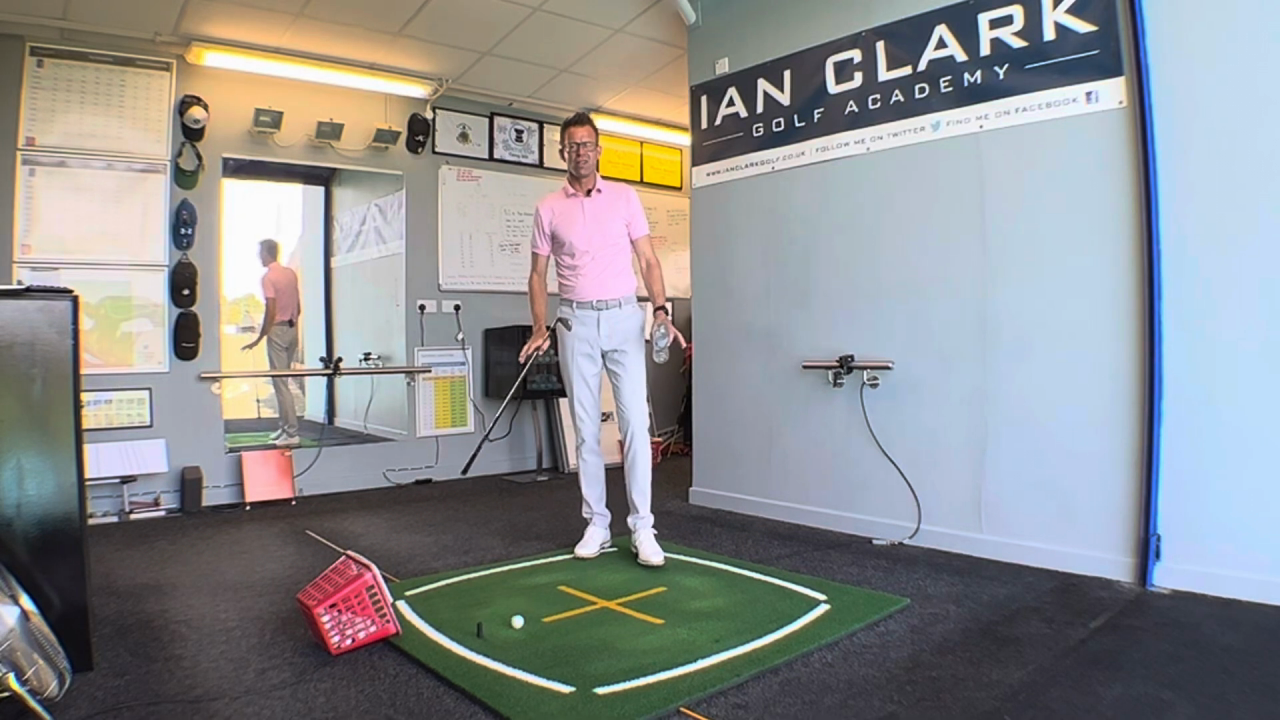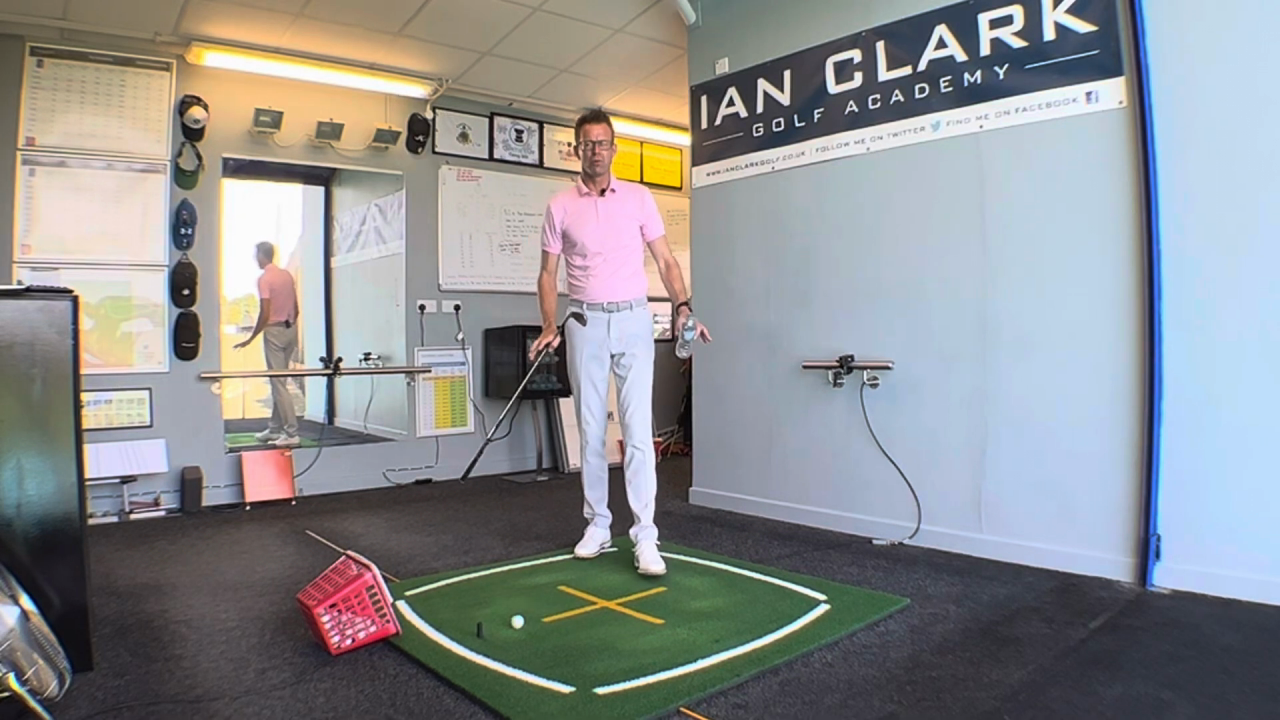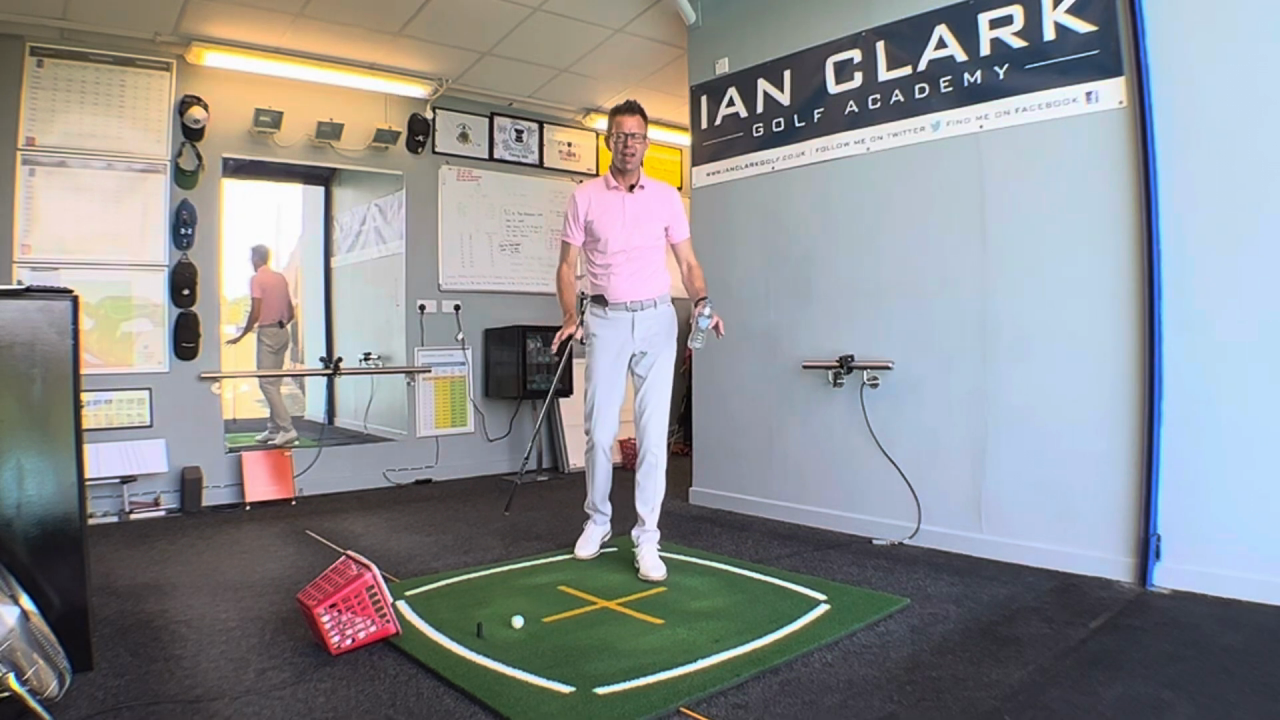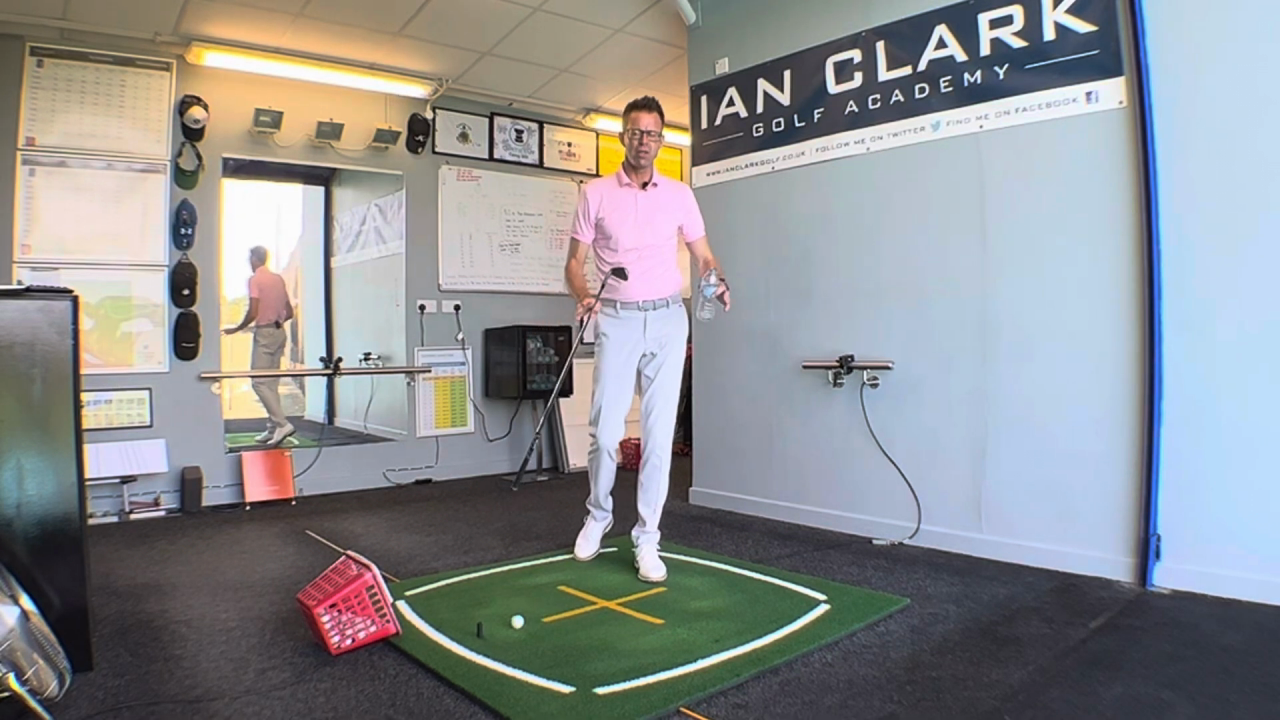
dt=0.4s
person 1, frame 1
left shoulder: (625, 196)
right shoulder: (548, 208)
left elbow: (648, 260)
right elbow: (538, 275)
left wrist: (661, 311)
right wrist: (540, 327)
left hip: (623, 317)
right hip: (575, 322)
left knee: (636, 422)
right knee: (585, 427)
left ankle: (642, 525)
right ankle: (596, 523)
person 1, frame 2
left shoulder: (639, 197)
right shoulder: (559, 205)
left elbow: (665, 259)
right elbow: (548, 273)
left wrist: (683, 306)
right wrist: (549, 325)
left hip: (633, 319)
right hip: (585, 323)
left knee: (638, 429)
right knee: (591, 431)
left ankle: (645, 537)
right ankle: (597, 524)
person 1, frame 3
left shoulder: (666, 196)
right shoulder: (584, 196)
left elbow: (687, 262)
right elbow: (567, 266)
left wrist: (703, 304)
right wrist: (570, 316)
left hip: (656, 320)
right hip: (606, 321)
left knee: (653, 433)
right knee: (600, 430)
left ankle: (646, 540)
right ankle: (598, 519)
person 1, frame 4
left shoulder: (679, 194)
right shoulder: (595, 193)
left elbow: (705, 257)
right elbow: (575, 262)
left wrist: (717, 282)
right wrist: (582, 294)
left hip: (667, 321)
right hip: (617, 321)
left knee: (658, 436)
right knee: (605, 431)
left ankle: (646, 540)
right ankle: (598, 514)
person 2, frame 1
left shoulder: (269, 277)
right shoulder: (290, 273)
left elbow: (271, 313)
left wrist: (258, 339)
left hip: (277, 331)
right hip: (292, 330)
left knee: (281, 384)
right knee: (282, 382)
left ankle: (291, 433)
right ankle: (285, 428)
person 2, frame 2
left shoulder: (265, 278)
right shoulder: (287, 275)
left elbow: (265, 314)
right elbow: (296, 309)
left wrist: (251, 338)
left hip: (274, 332)
right hip: (290, 330)
left knee: (279, 384)
right knee: (278, 382)
left ankle: (291, 433)
right ankle: (275, 429)
person 2, frame 3
left shoulder: (257, 279)
right shoulder: (281, 278)
left elbow: (255, 314)
right elbow: (291, 313)
left wrist: (241, 336)
left hip: (267, 333)
right hip: (283, 332)
left knee: (266, 383)
right knee: (274, 383)
left ankle: (287, 428)
right ankle: (274, 430)
person 2, frame 4
left shoulder: (255, 279)
right shoulder: (278, 279)
left elbow: (253, 313)
right elbow: (289, 312)
left wrist: (237, 328)
left hip: (264, 333)
right hip: (279, 332)
left knee: (259, 382)
right knee: (271, 382)
left ankle: (282, 424)
right ankle: (273, 429)
